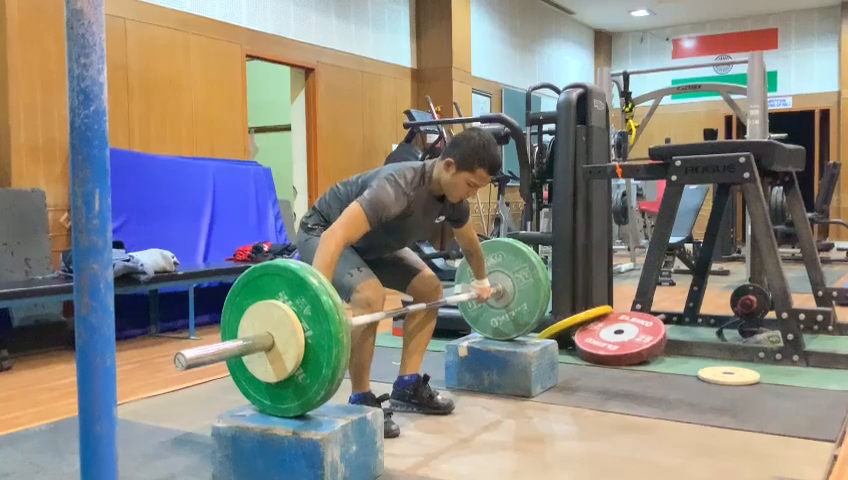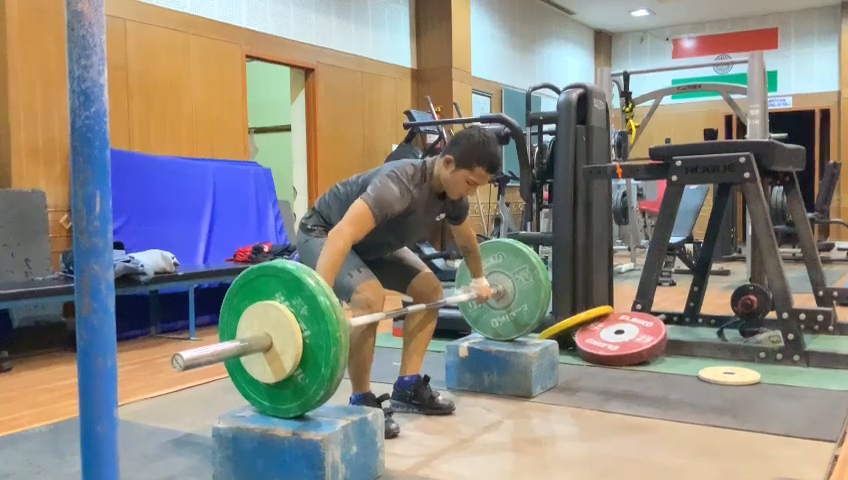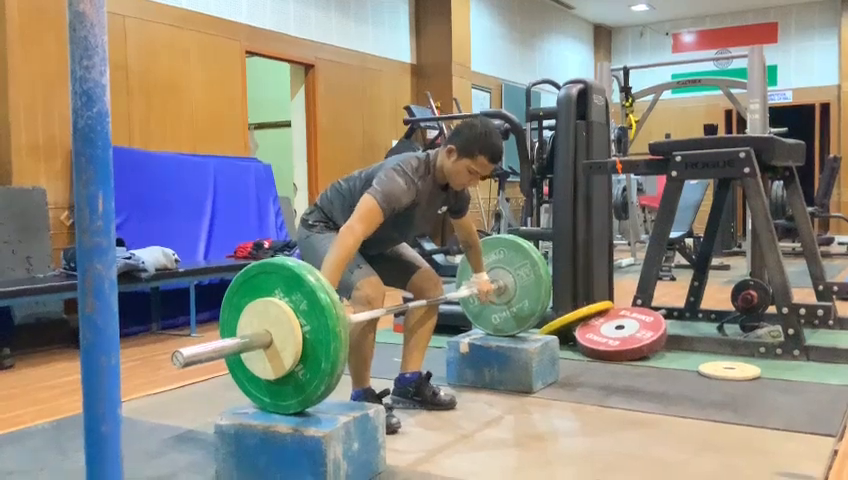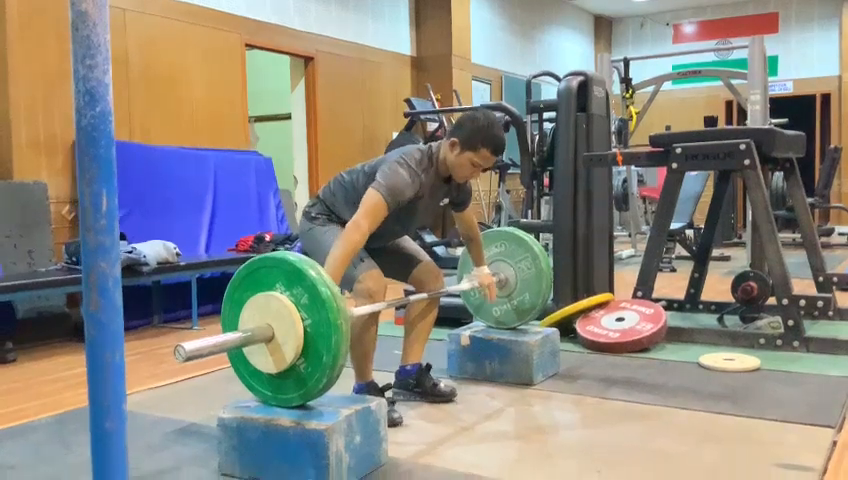
dt=0.2s
person 1, frame 1
left shoulder: (454, 198)
right shoulder: (398, 186)
left elbow: (469, 243)
right elbow: (333, 237)
left wrist: (481, 281)
left hip: (372, 239)
right hip: (321, 232)
left knee: (429, 288)
right knee: (370, 295)
left ankle: (408, 386)
right ankle: (361, 400)
person 1, frame 2
left shoulder: (453, 196)
right shoulder: (399, 183)
left elbow: (467, 240)
right elbow: (341, 235)
left wrist: (479, 280)
left hip: (373, 240)
right hip: (321, 234)
left knee: (429, 289)
right knee: (369, 296)
left ankle: (408, 388)
right ankle: (361, 401)
person 1, frame 3
left shoulder: (455, 189)
right shoulder: (403, 177)
left elbow: (468, 235)
right elbow: (351, 233)
left wrist: (480, 277)
left hip: (375, 237)
right hip: (324, 229)
left knee: (430, 286)
right knee: (370, 292)
left ankle: (409, 383)
right ankle: (362, 397)
person 1, frame 4
left shoulder: (456, 182)
right shoulder: (406, 170)
left elbow: (469, 229)
right elbow: (356, 228)
left wrist: (481, 269)
left hip: (378, 229)
right hip: (326, 221)
left knee: (431, 278)
right knee: (372, 285)
left ankle: (410, 376)
right ankle: (365, 390)
